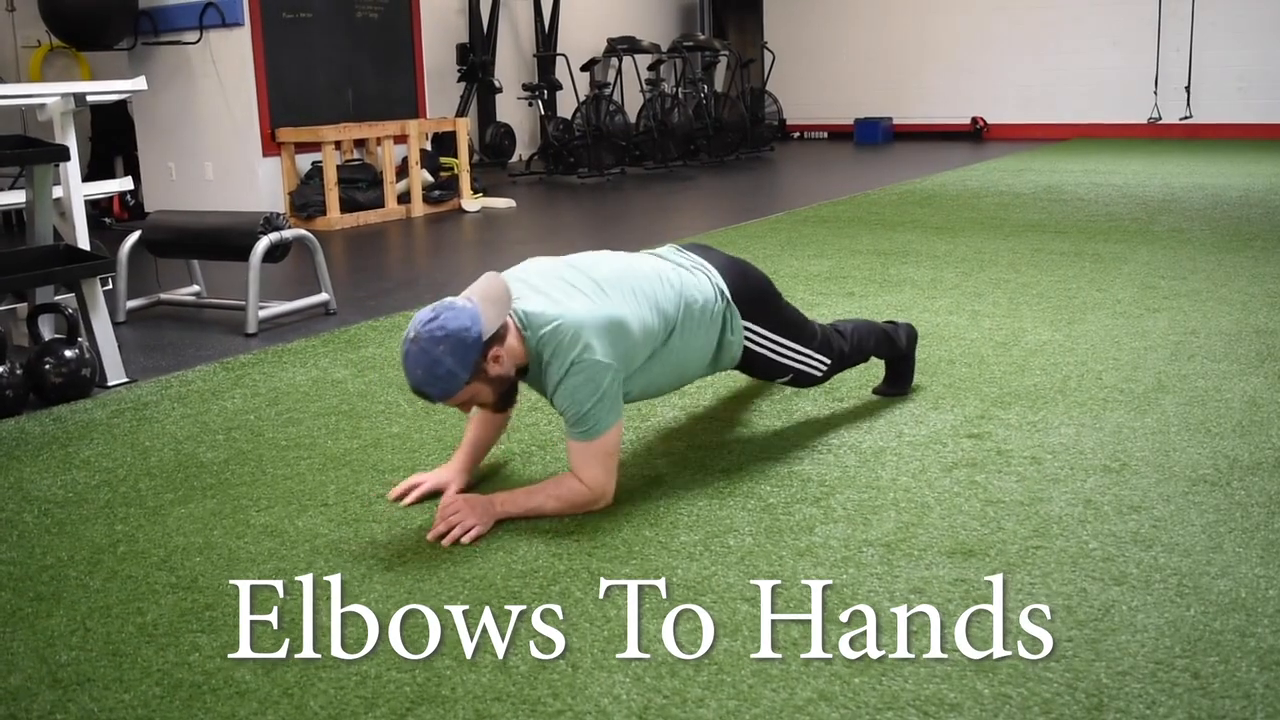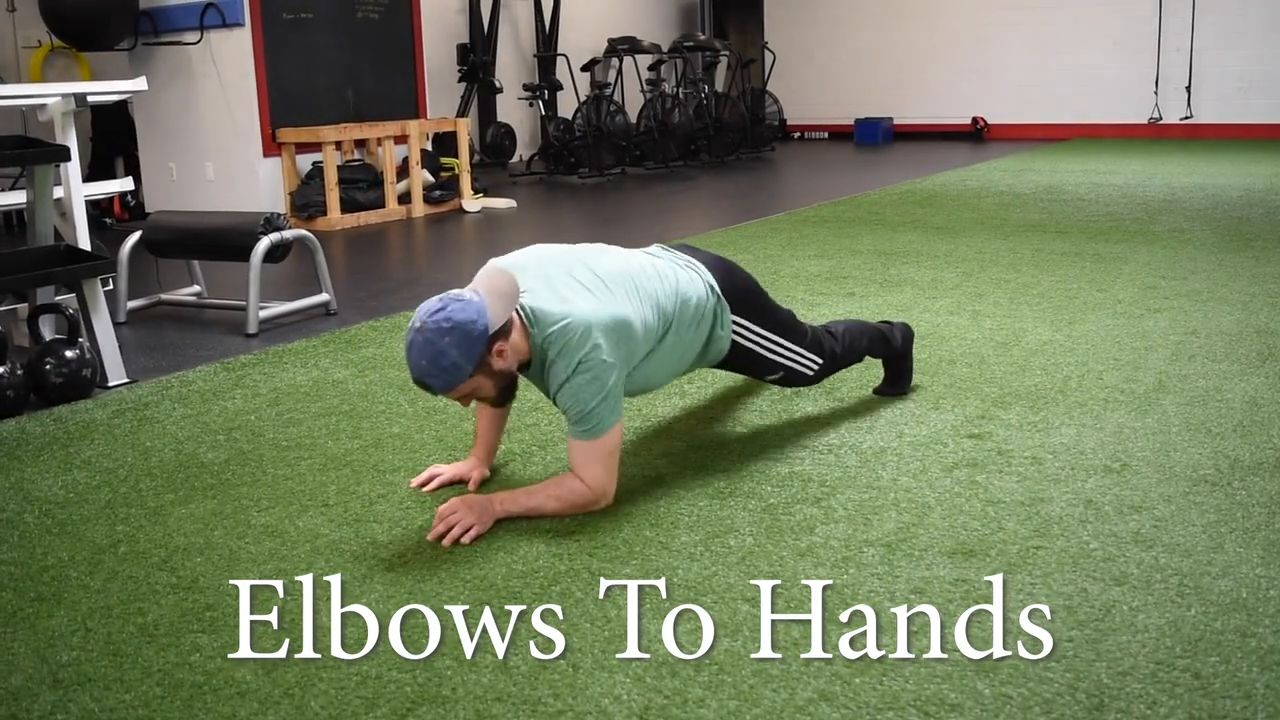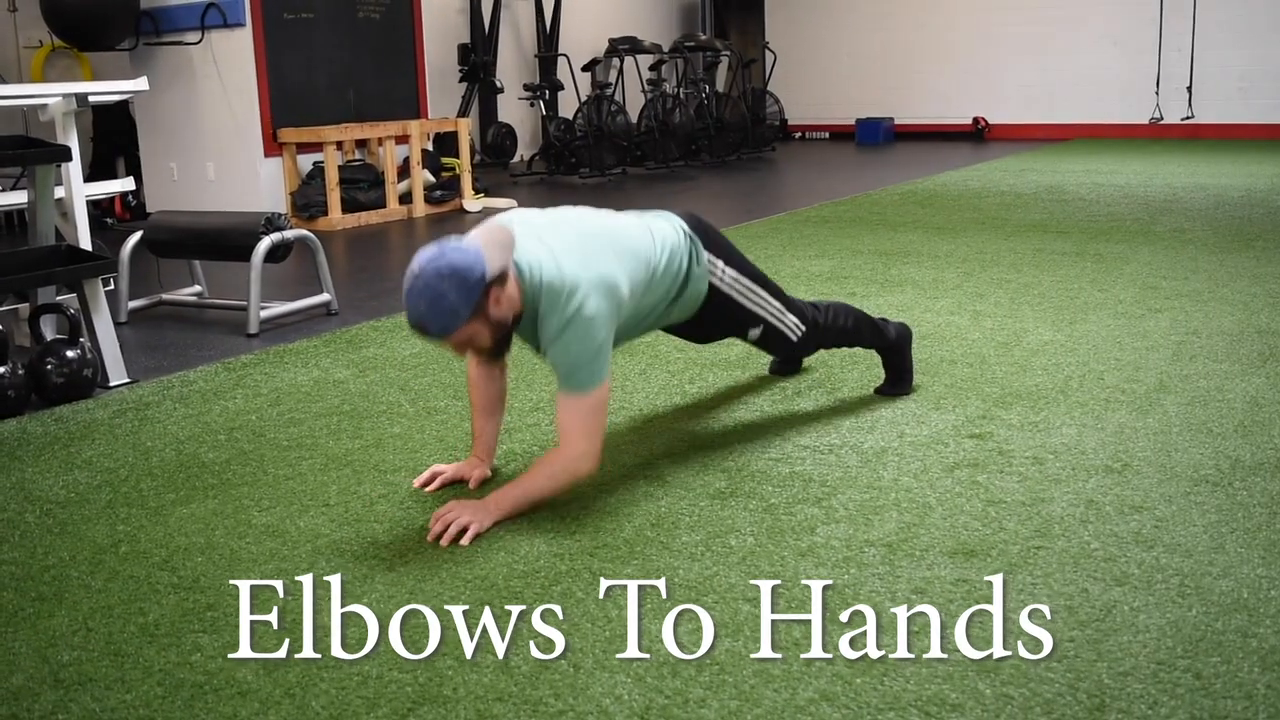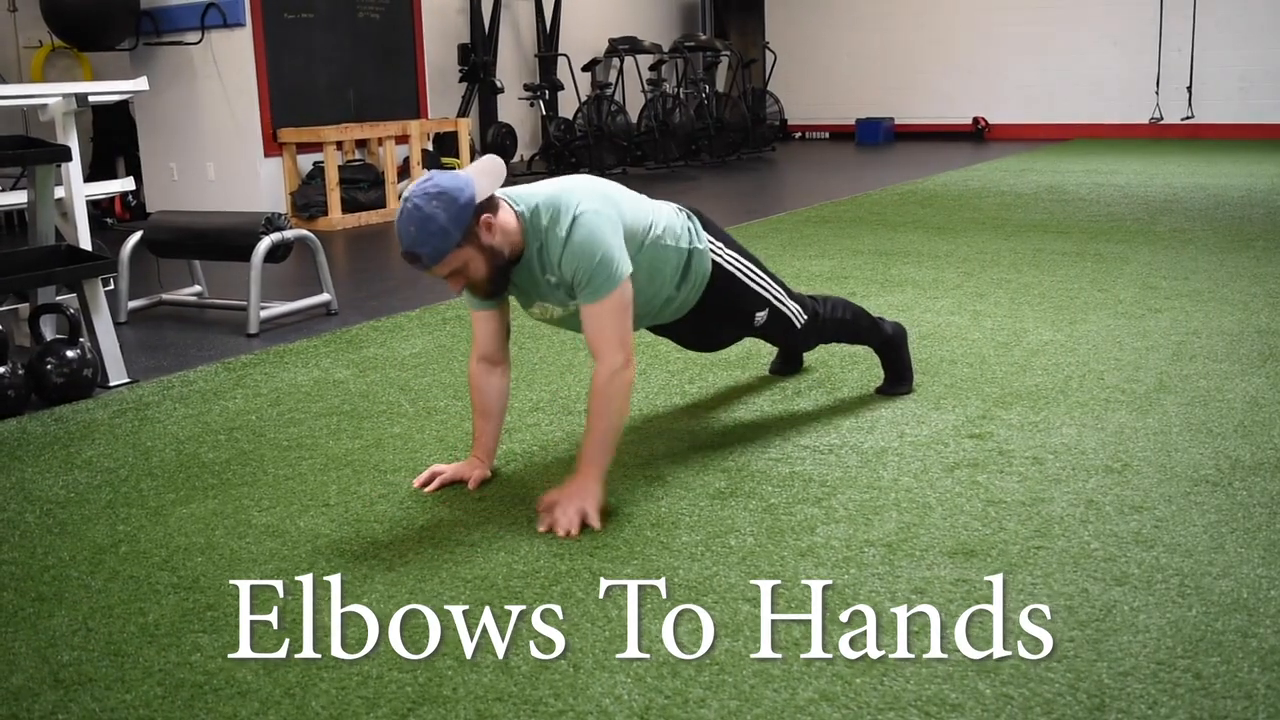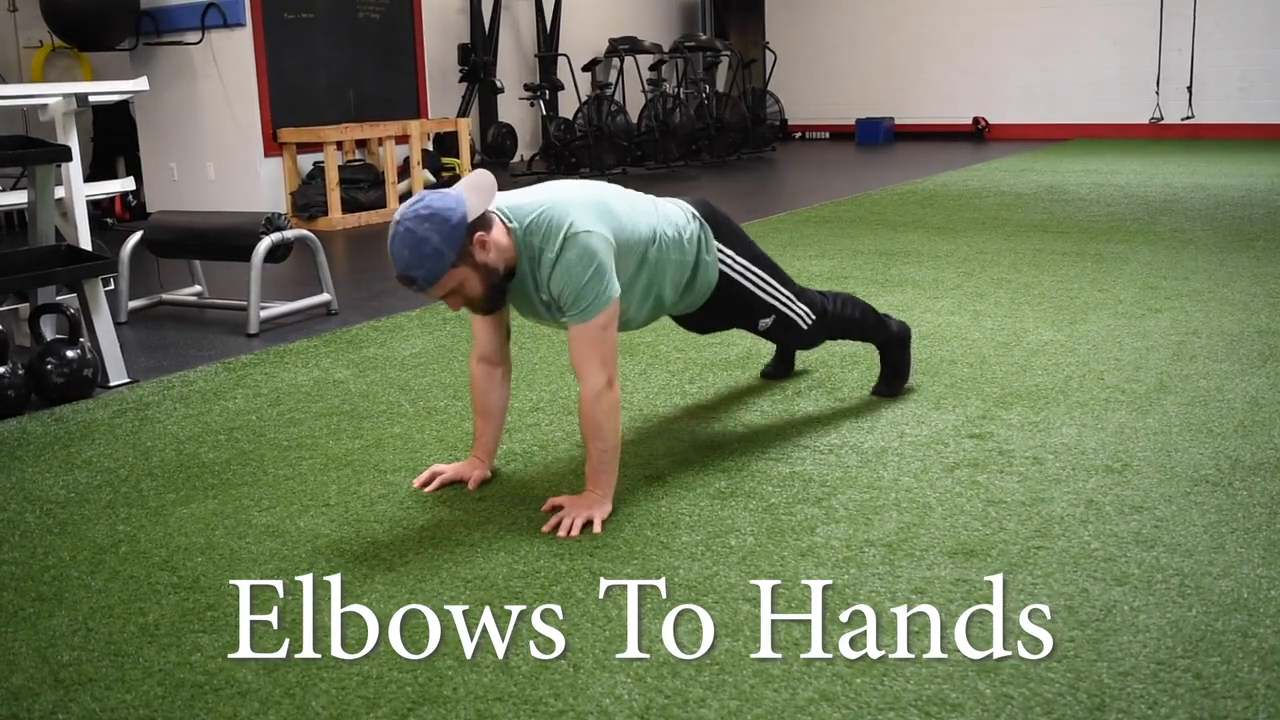
dt=0.3s
person 1, frame 1
left shoulder: (578, 357)
right shoulder: (501, 303)
left elbow: (595, 487)
right elbow: (498, 405)
left wrist: (493, 505)
right wrist: (458, 466)
left hip: (727, 306)
right hip: (681, 269)
left knee: (822, 357)
left ankle: (894, 341)
right ankle: (787, 320)
person 1, frame 2
left shoulder: (579, 351)
right shoulder: (492, 290)
left elbow: (595, 488)
right elbow: (502, 377)
left wrist: (492, 505)
right wrist: (479, 459)
left hip: (713, 306)
right hip: (666, 268)
left knee: (814, 357)
left ankle: (891, 341)
right ankle: (795, 332)
person 1, frame 3
left shoulder: (573, 305)
right shoulder: (481, 258)
left elbow: (581, 454)
right elbow: (488, 365)
left wrist: (492, 506)
right wrist: (479, 458)
left hip: (691, 262)
right hip: (645, 245)
left knee: (798, 330)
right knee: (744, 334)
left ankle: (888, 338)
right ankle: (786, 351)
person 1, frame 4
left shoulder: (579, 231)
right shoulder: (481, 240)
left elbow: (615, 363)
right elbow: (489, 360)
left wrist: (588, 483)
right wrist: (480, 459)
left hip: (693, 260)
left knee: (798, 319)
right knee: (719, 340)
left ankle: (885, 337)
right ankle: (790, 354)
person 1, frame 5
left shoulder: (572, 243)
right shoulder: (477, 244)
left elbow: (599, 382)
right elbow: (490, 361)
left wrist: (598, 495)
right wrist: (480, 459)
left hip: (702, 253)
right hip: (667, 277)
left knee: (805, 319)
left ankle: (889, 336)
right ankle: (786, 352)
